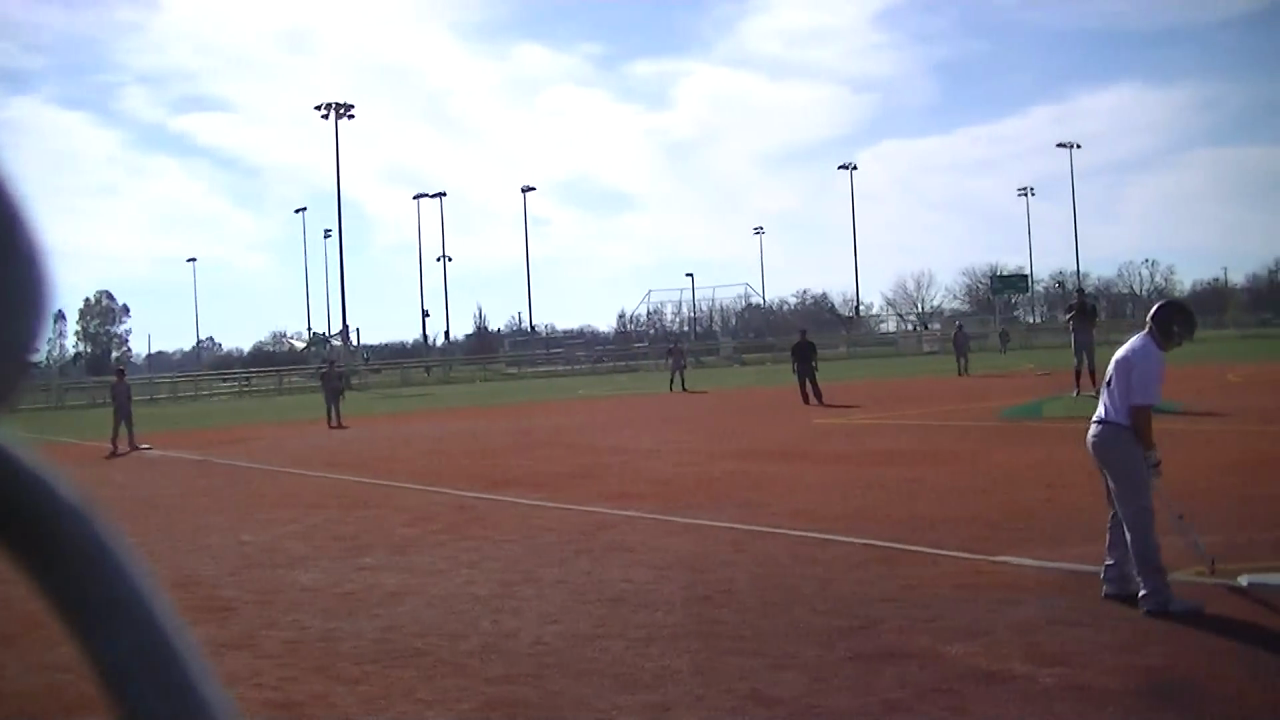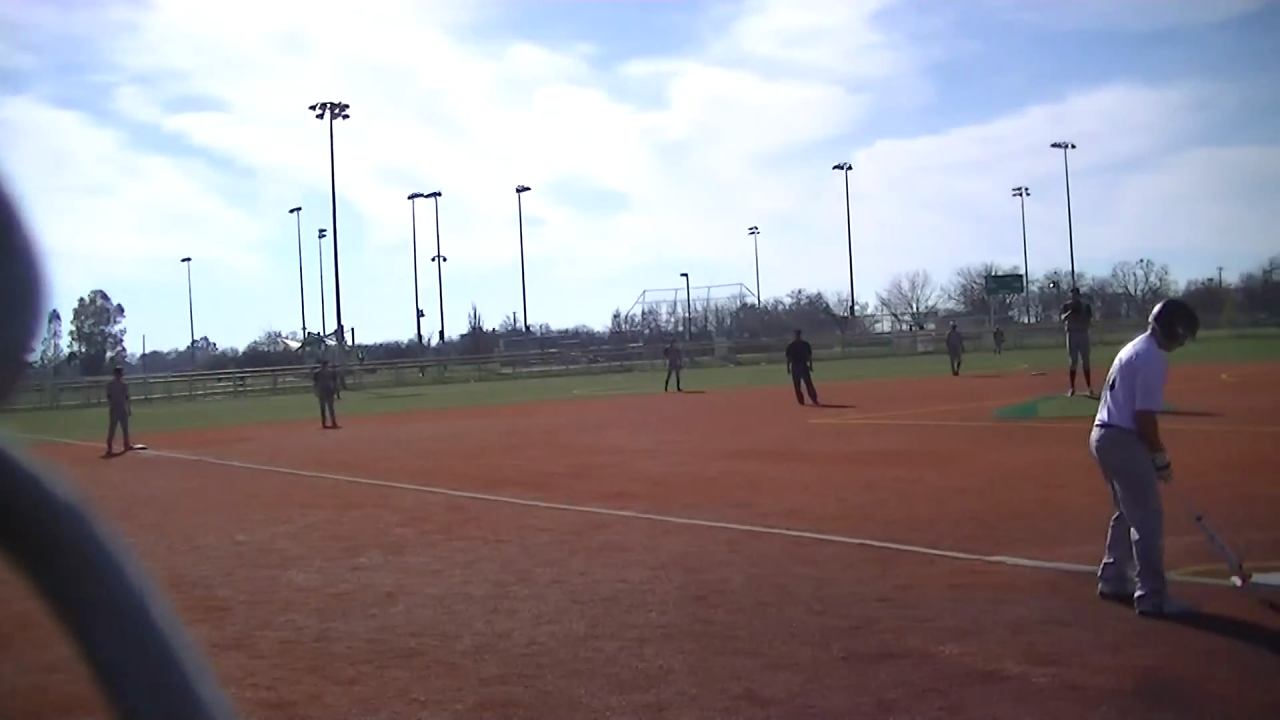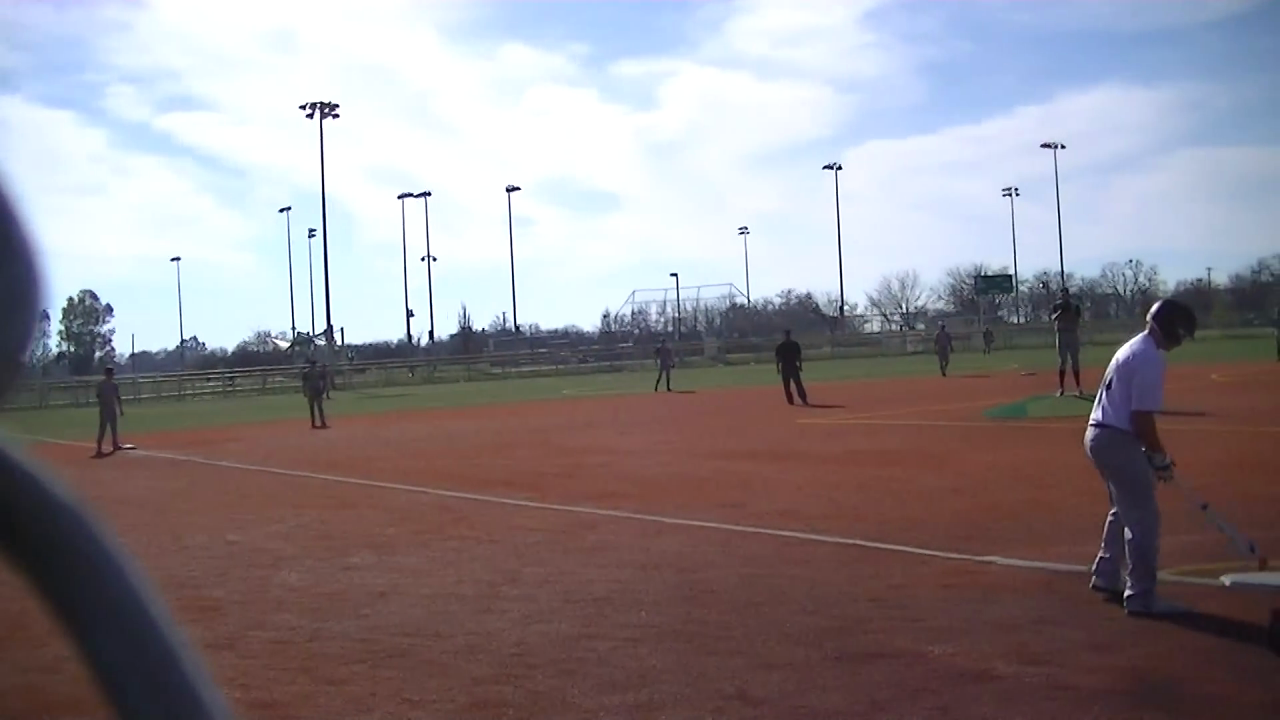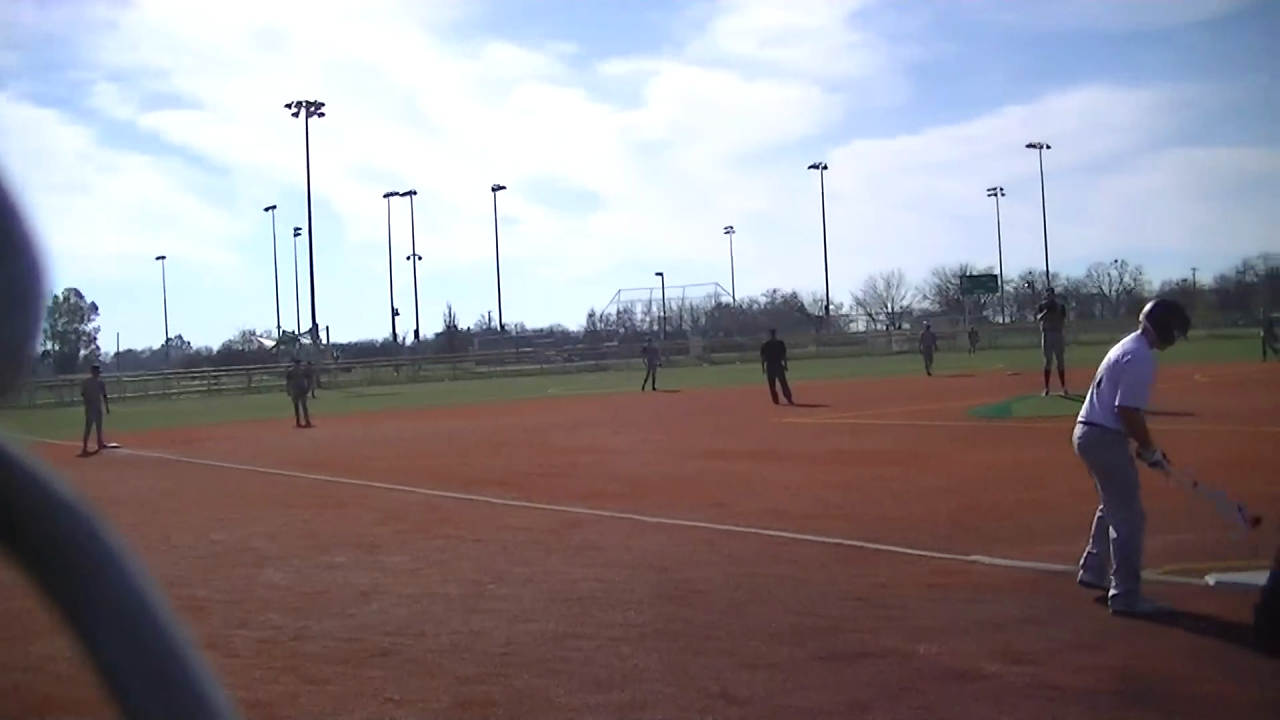
dt=0.1s
person 1, frame 1
left shoulder: (1131, 348)
right shoulder: (1149, 356)
right elbow: (1140, 411)
left wrist: (1145, 450)
right wrist: (1152, 452)
left hip: (1101, 433)
right hip: (1118, 437)
left knee: (1123, 511)
right knee: (1140, 514)
left ankle: (1117, 579)
right ankle: (1155, 594)
person 1, frame 2
left shoulder: (1135, 348)
right shoulder: (1153, 358)
right elbow: (1144, 416)
left wrist: (1153, 453)
right wrist: (1160, 455)
left hip: (1105, 435)
right hip: (1122, 440)
left knee: (1128, 512)
right knee: (1146, 517)
left ankle: (1113, 578)
right ankle: (1151, 595)
person 1, frame 3
left shoulder: (1133, 348)
right shoulder: (1150, 359)
right elbow: (1141, 415)
left wrist: (1155, 451)
right wrist: (1159, 454)
left hip: (1100, 435)
right hip: (1117, 439)
left knee: (1125, 509)
right knee: (1142, 515)
left ankle: (1107, 574)
right ankle: (1140, 595)
person 1, frame 4
left shoulder: (1127, 347)
right shoulder: (1141, 357)
right elbow: (1127, 412)
left wrist: (1148, 447)
right wrist: (1150, 449)
left hip: (1088, 432)
right hip: (1105, 438)
left knee: (1113, 507)
right knee: (1128, 515)
left ankle: (1094, 570)
right ankle: (1124, 595)
